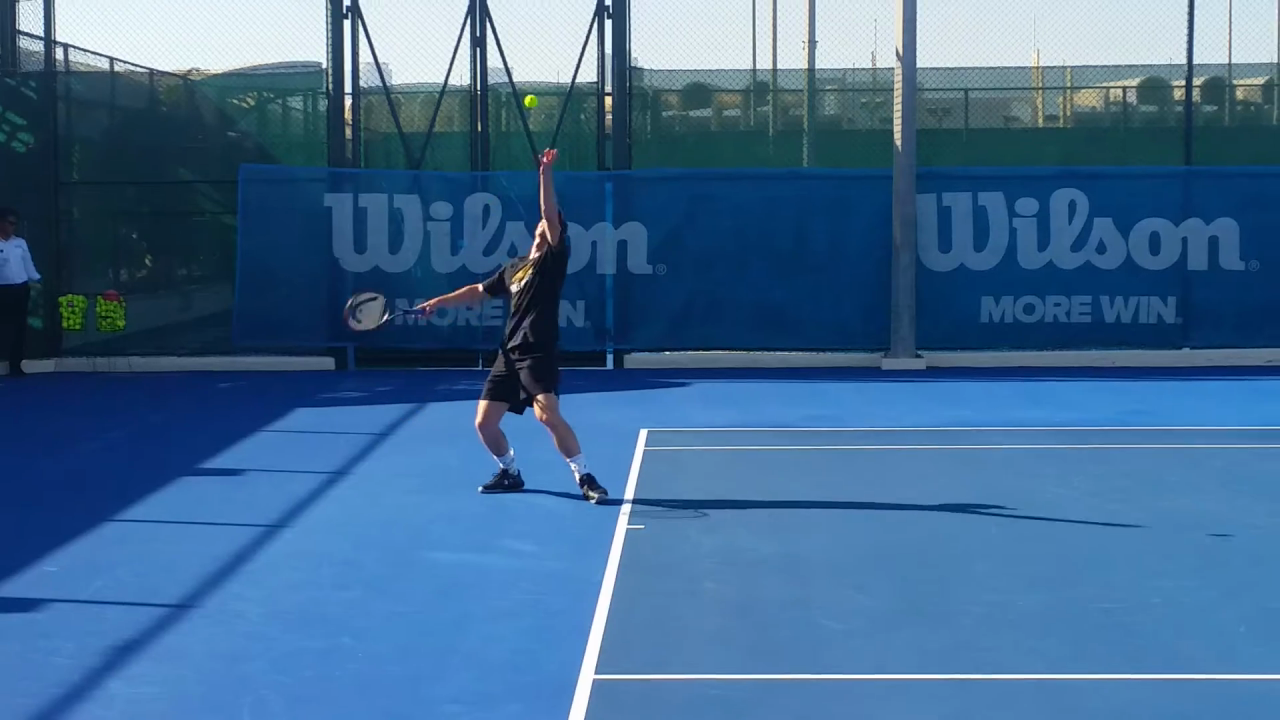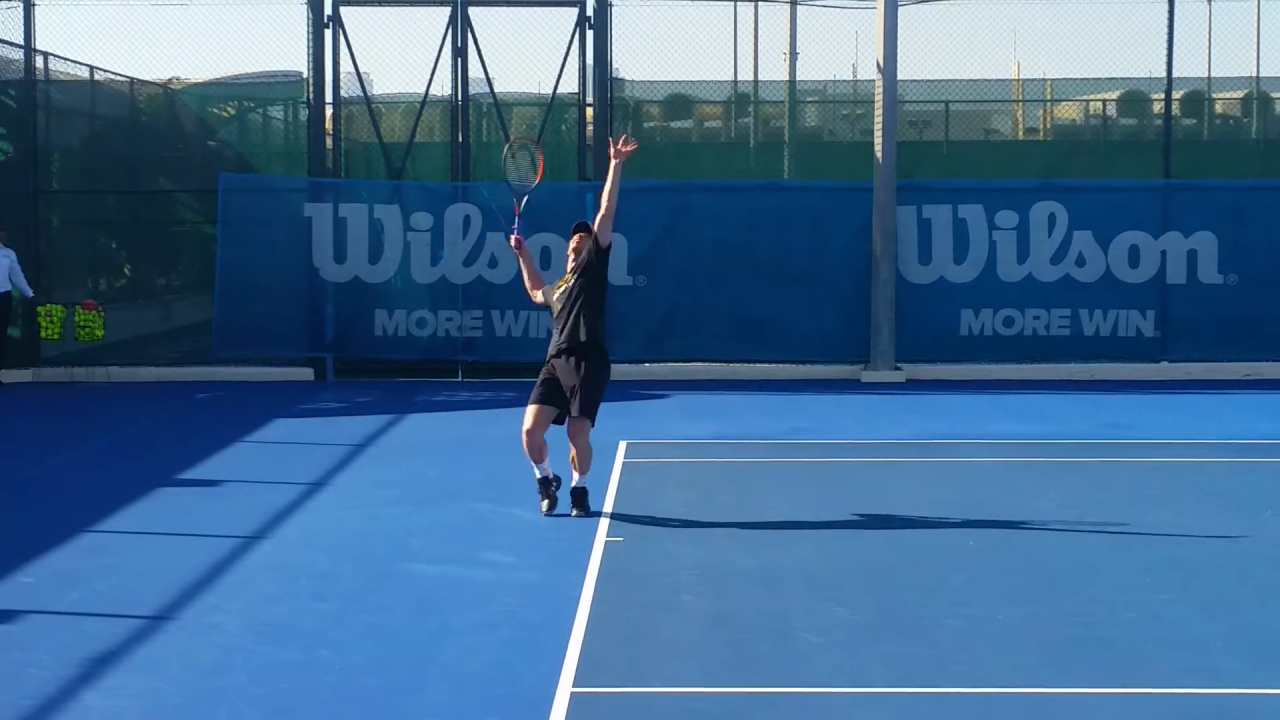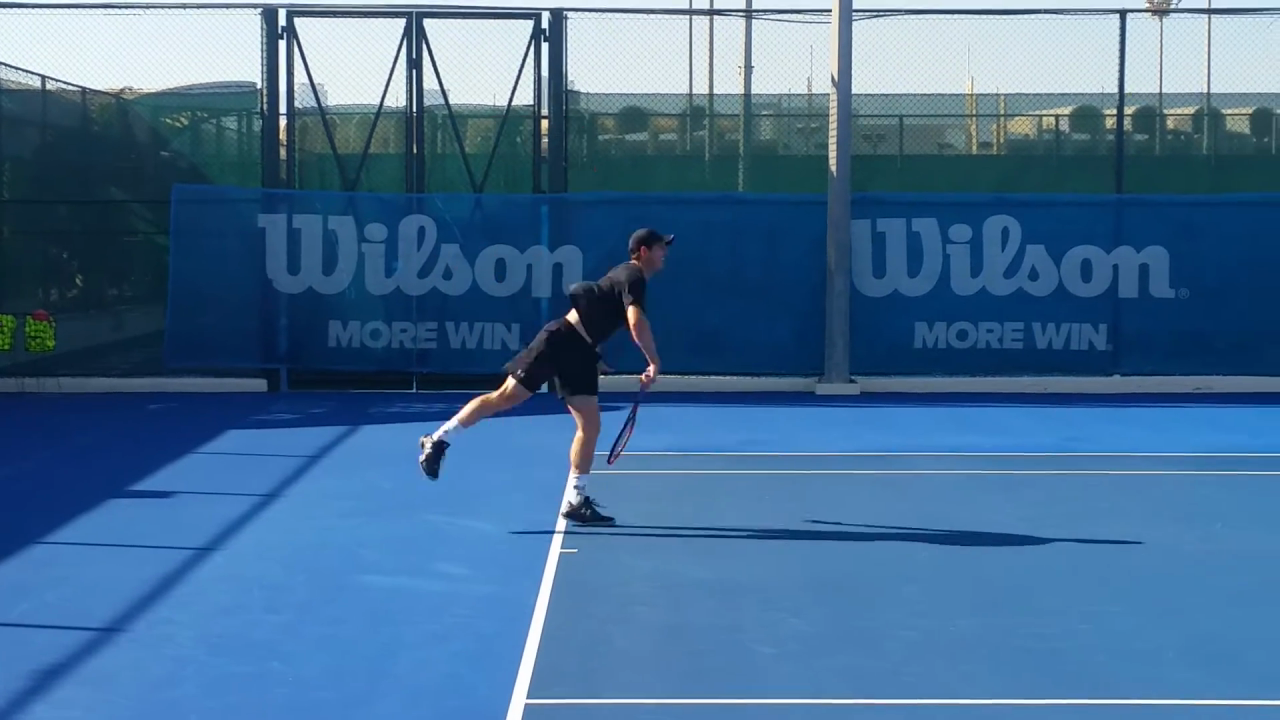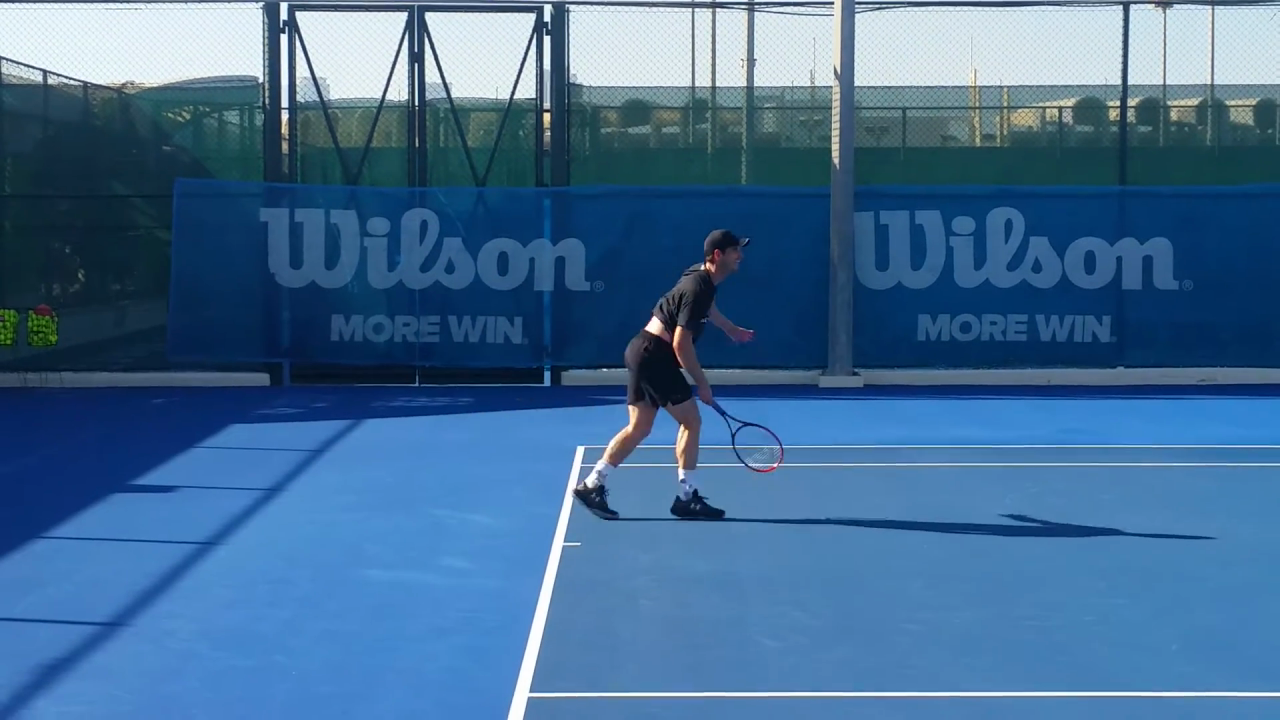
dt=0.5s
person 1, frame 1
left shoulder: (555, 259)
right shoulder: (513, 270)
left elbow: (551, 218)
right elbow: (478, 292)
left wrist: (546, 173)
right wrist: (439, 302)
left hip: (539, 355)
right hip: (510, 356)
left knee: (548, 414)
right knee: (484, 422)
left ankle: (584, 476)
right ankle: (510, 472)
person 1, frame 2
left shoulder: (593, 265)
right shoulder: (558, 287)
left elbow: (605, 215)
right elbow: (539, 295)
left wrist: (615, 165)
right wrist: (522, 253)
left hip: (589, 363)
right hip: (556, 363)
left knee: (578, 436)
right knee: (531, 429)
left ankle: (579, 488)
right ankle: (547, 479)
person 1, frame 3
left shoulder: (624, 276)
right shoulder: (634, 276)
right elbow: (637, 323)
right wrist: (654, 362)
left hip: (576, 349)
right hip: (558, 342)
left knee: (591, 425)
right knee: (502, 399)
left ankle: (577, 500)
right ankle: (437, 441)
person 1, frame 4
left shoulder: (701, 277)
right shoulder: (698, 287)
left elbow: (707, 310)
right elbow: (681, 342)
left wrist: (731, 329)
right wrist: (701, 382)
left hip: (645, 351)
right hip: (653, 354)
left knee: (638, 428)
right knee: (692, 420)
left ankle: (591, 486)
right ankle: (687, 497)
